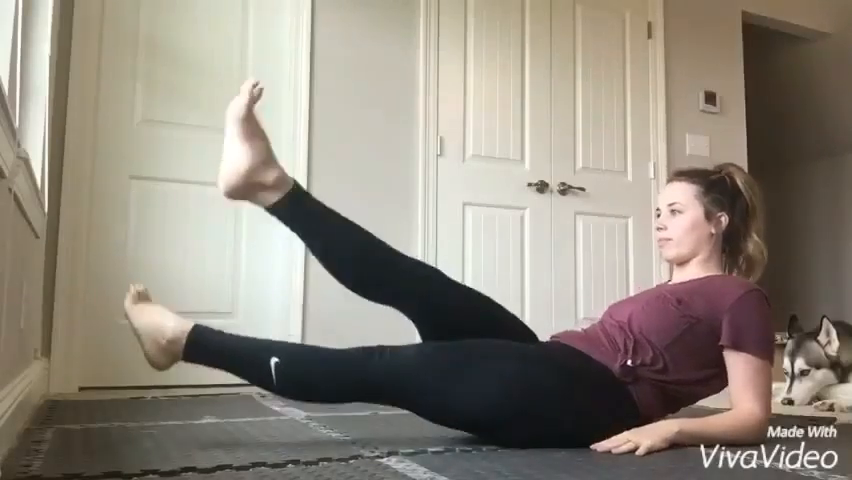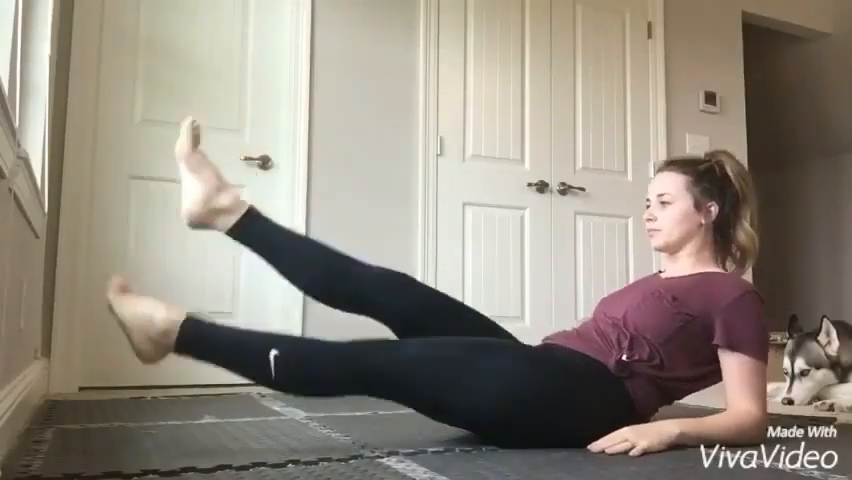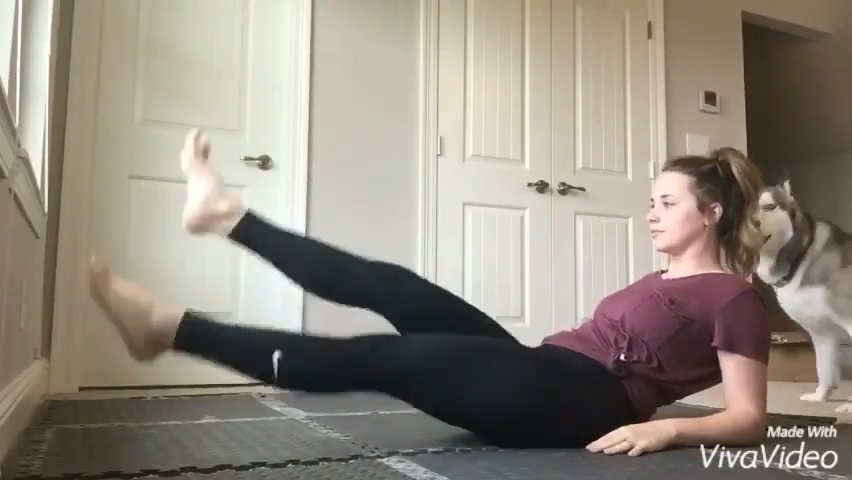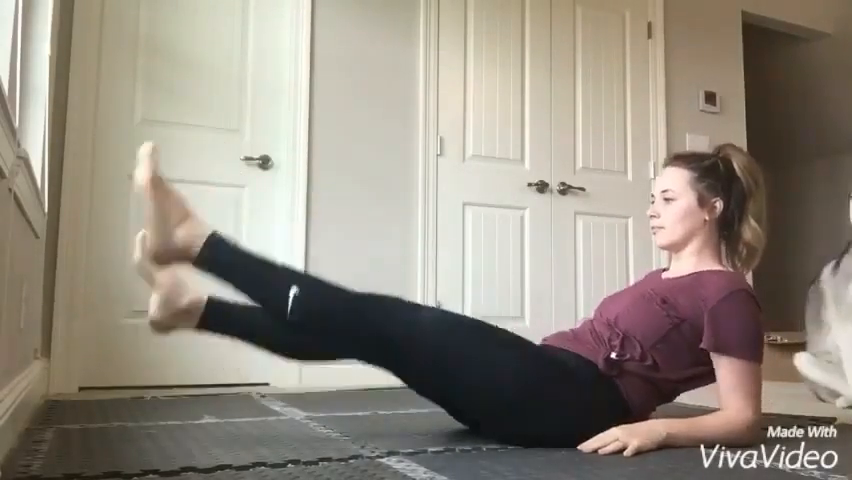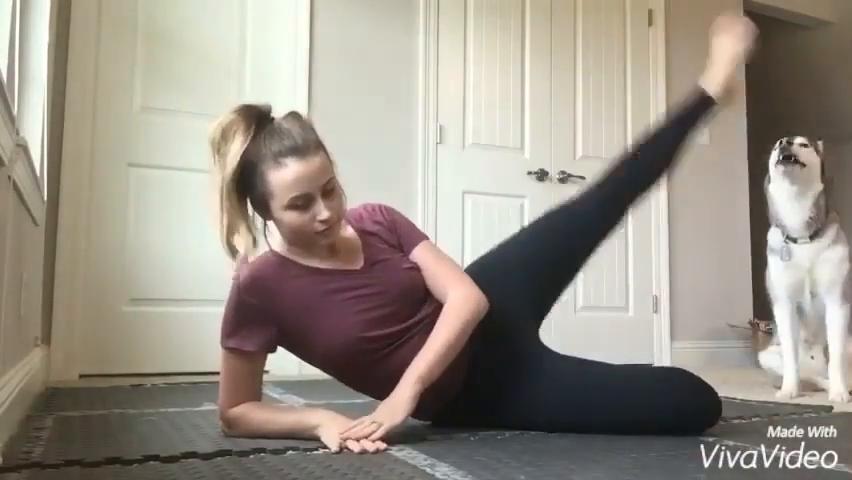
dt=1s
person 1, frame 1
left shoulder: (735, 300)
right shoulder: (669, 293)
left elbow: (752, 418)
left wrist: (674, 427)
left hip: (584, 403)
right hip: (552, 391)
left knee: (373, 369)
right knee: (413, 283)
left ankle: (186, 339)
right ankle: (270, 183)
person 1, frame 2
left shoulder: (732, 297)
right shoulder: (660, 282)
left elbow: (749, 417)
left wrist: (670, 427)
left hip: (584, 403)
right hip: (545, 386)
left knee: (372, 361)
right knee: (389, 294)
left ankle: (178, 332)
right ankle: (229, 210)
person 1, frame 3
left shoulder: (734, 297)
right shoulder: (661, 280)
left elbow: (748, 417)
left wrist: (655, 422)
left hip: (581, 406)
right hip: (544, 382)
left knee: (388, 359)
right knee: (397, 292)
left ankle: (172, 327)
right ankle: (228, 215)
person 1, frame 4
left shoulder: (726, 295)
right shoulder: (666, 277)
left elbow: (743, 418)
left wrist: (657, 426)
left hip: (581, 403)
right hip: (551, 385)
left knee: (379, 322)
right knee: (362, 330)
right ankle: (192, 306)
person 1, frame 5
left shoulder: (379, 222)
right shoulder: (259, 288)
left elbow: (467, 300)
right elbow: (236, 412)
left wrist: (403, 395)
right wrist: (320, 418)
left hip: (489, 318)
right hip: (479, 389)
left knee: (604, 199)
right knee: (693, 399)
left ankle: (710, 91)
